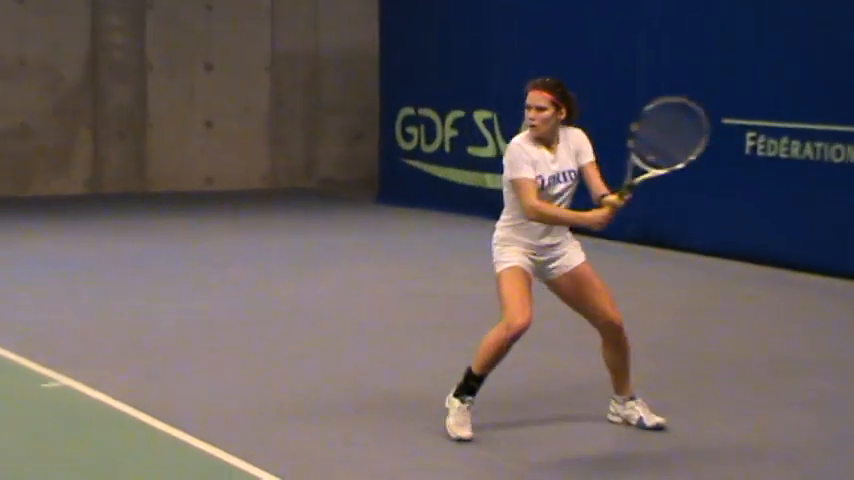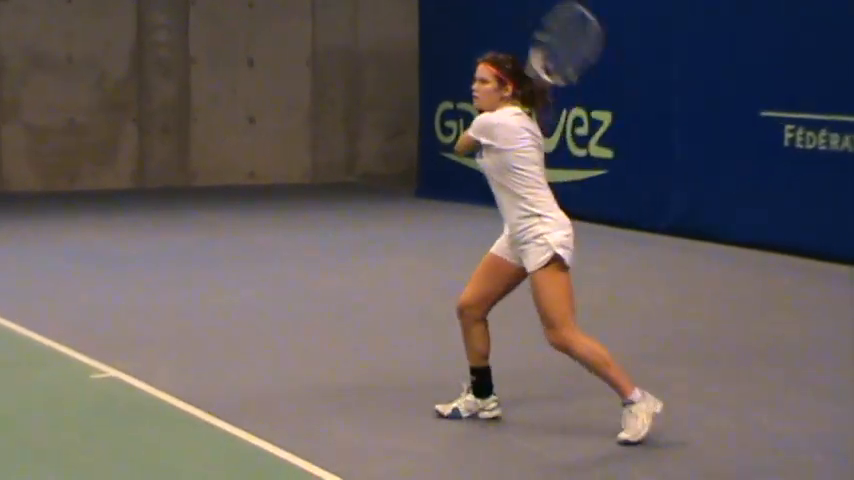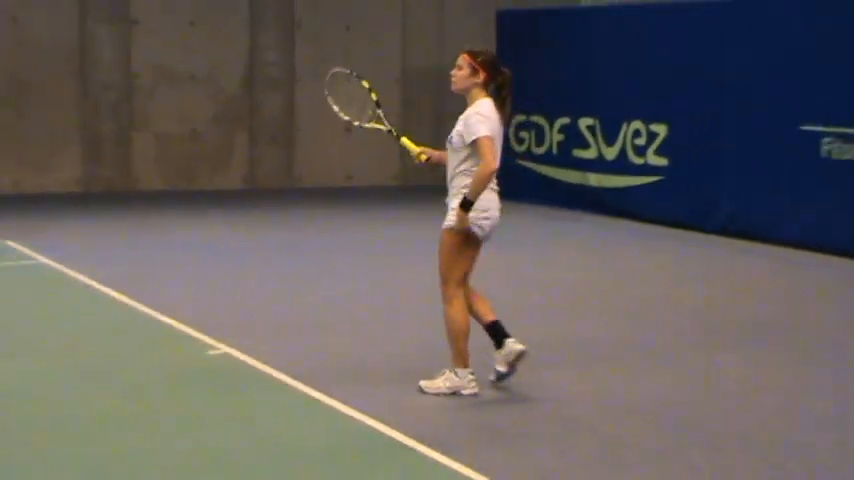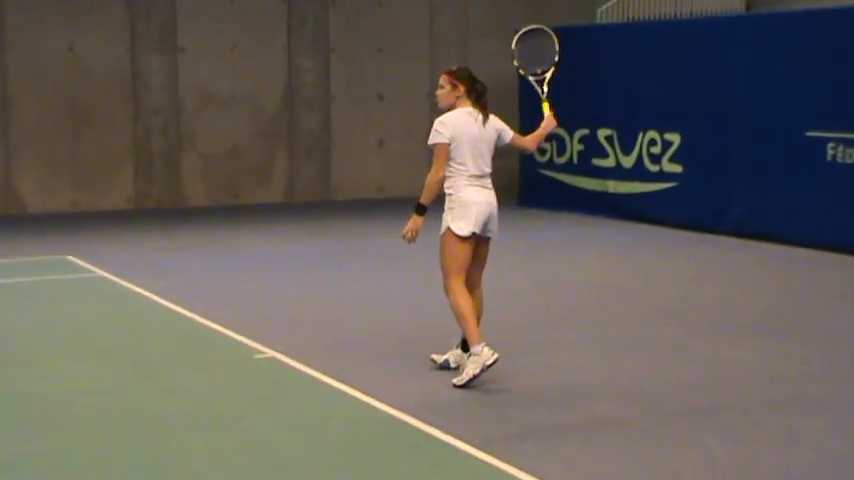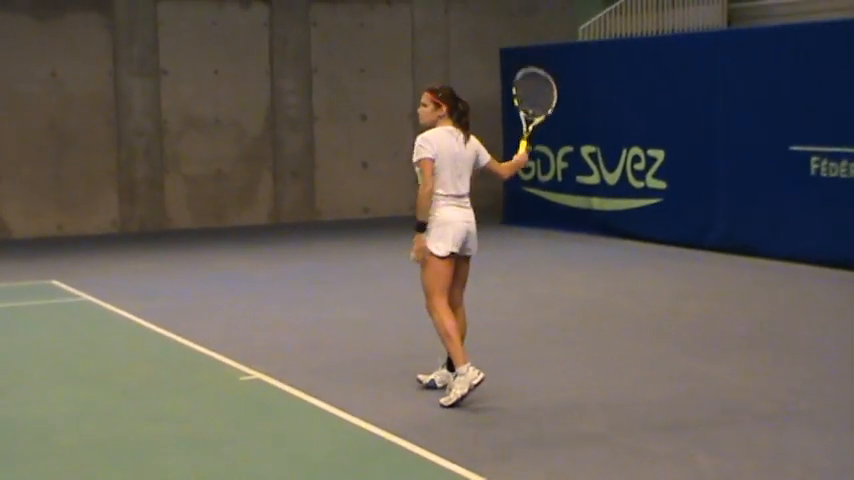
dt=1s
person 1, frame 1
left shoulder: (575, 138)
right shoulder: (520, 148)
left elbow: (597, 185)
right elbow: (532, 208)
left wrist: (610, 199)
right wrist: (587, 219)
left hip: (560, 249)
right hip: (516, 247)
left knee: (612, 323)
right knee: (516, 323)
left ankle: (624, 401)
right ankle: (461, 400)
person 1, frame 2
left shoulder: (492, 124)
right shoulder: (519, 121)
left elbow: (464, 146)
left hip: (542, 235)
right hip: (518, 235)
left knee: (561, 335)
right knee: (469, 307)
left ankle: (636, 401)
right ankle: (481, 397)
person 1, frame 3
left shoulder: (477, 113)
right shoulder: (488, 110)
left elbow: (489, 166)
left wrist: (464, 207)
right wrist: (439, 155)
left hip: (471, 209)
right hip: (478, 207)
left knee: (452, 290)
right knee: (461, 287)
left ankle: (460, 374)
right ankle: (504, 344)
person 1, frame 4
left shoulder: (445, 122)
right shoulder: (490, 121)
left elbow: (438, 174)
right elbow: (529, 144)
left wrist: (418, 213)
right wrist: (546, 127)
left hip: (463, 203)
right hip: (487, 202)
left knee: (454, 283)
right knee: (472, 283)
left ankle: (479, 350)
right ankle: (465, 350)
person 1, frame 5
left shoulder: (427, 139)
right shoulder: (469, 140)
left elbow: (427, 188)
right elbow: (502, 172)
left wrist: (420, 231)
right wrist: (518, 161)
left hip: (440, 226)
right hip: (465, 222)
left knee: (436, 303)
right knee: (455, 303)
left ankle: (464, 370)
right ankle: (450, 370)
